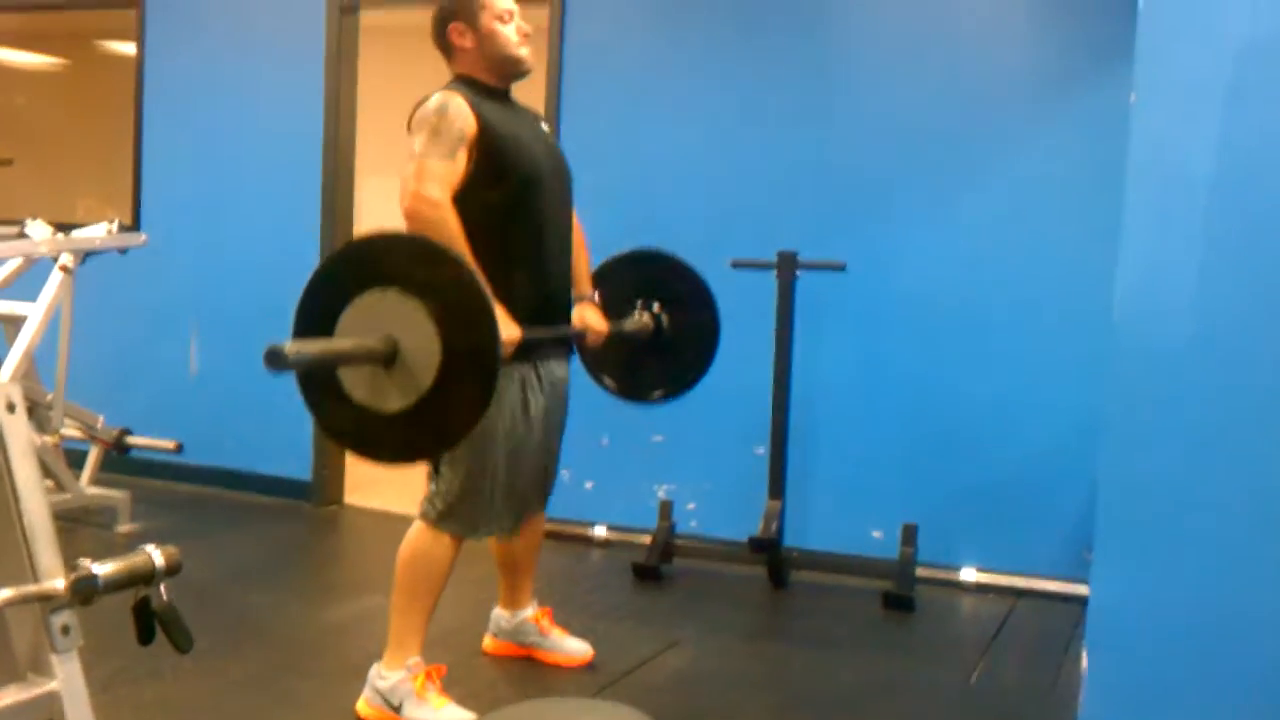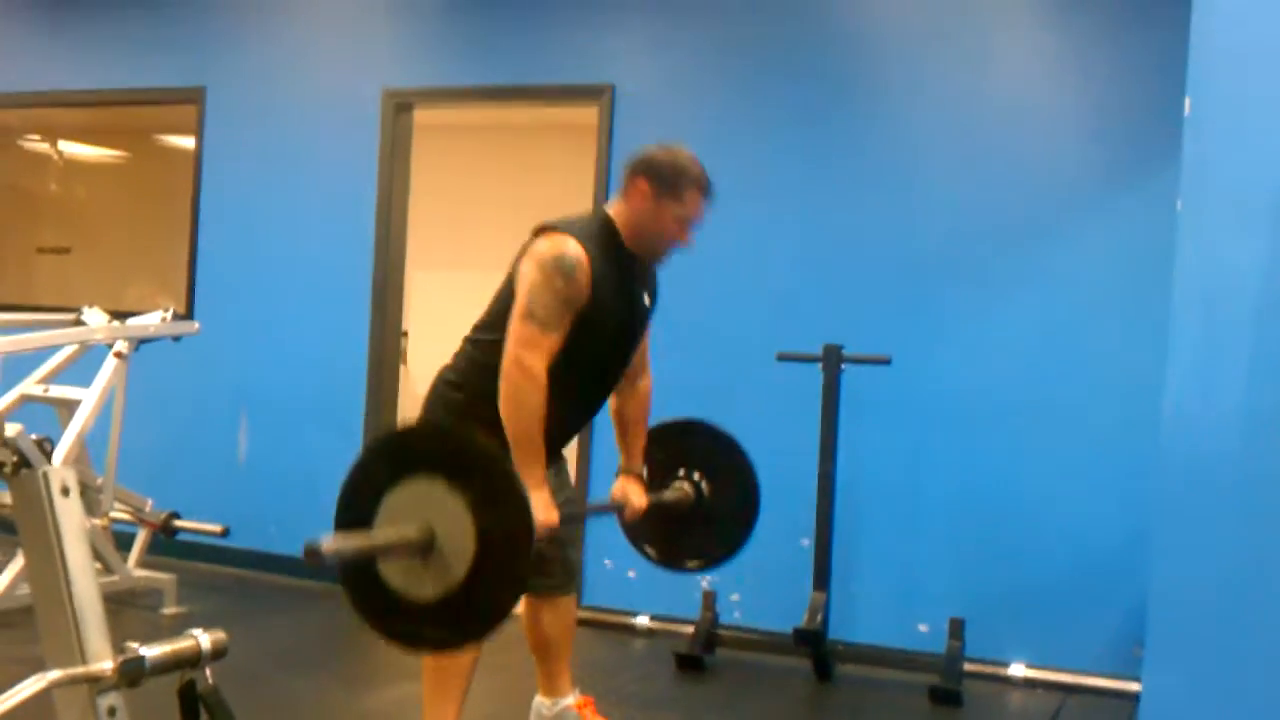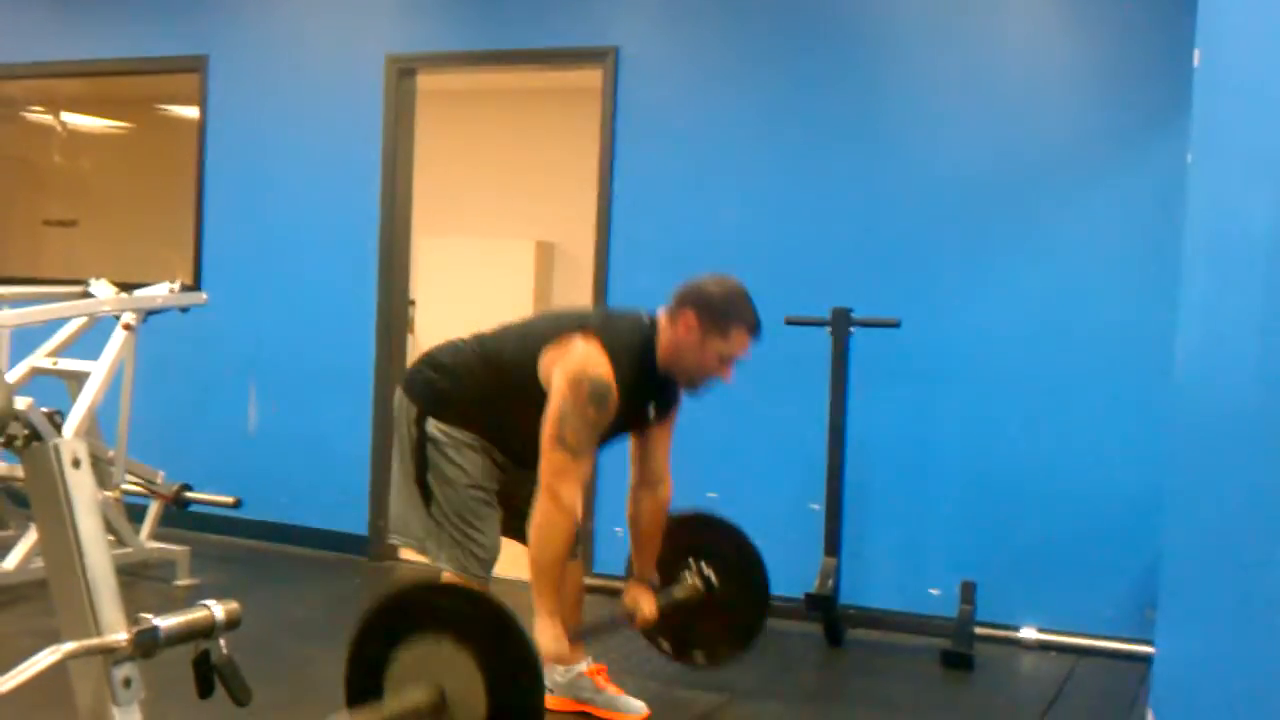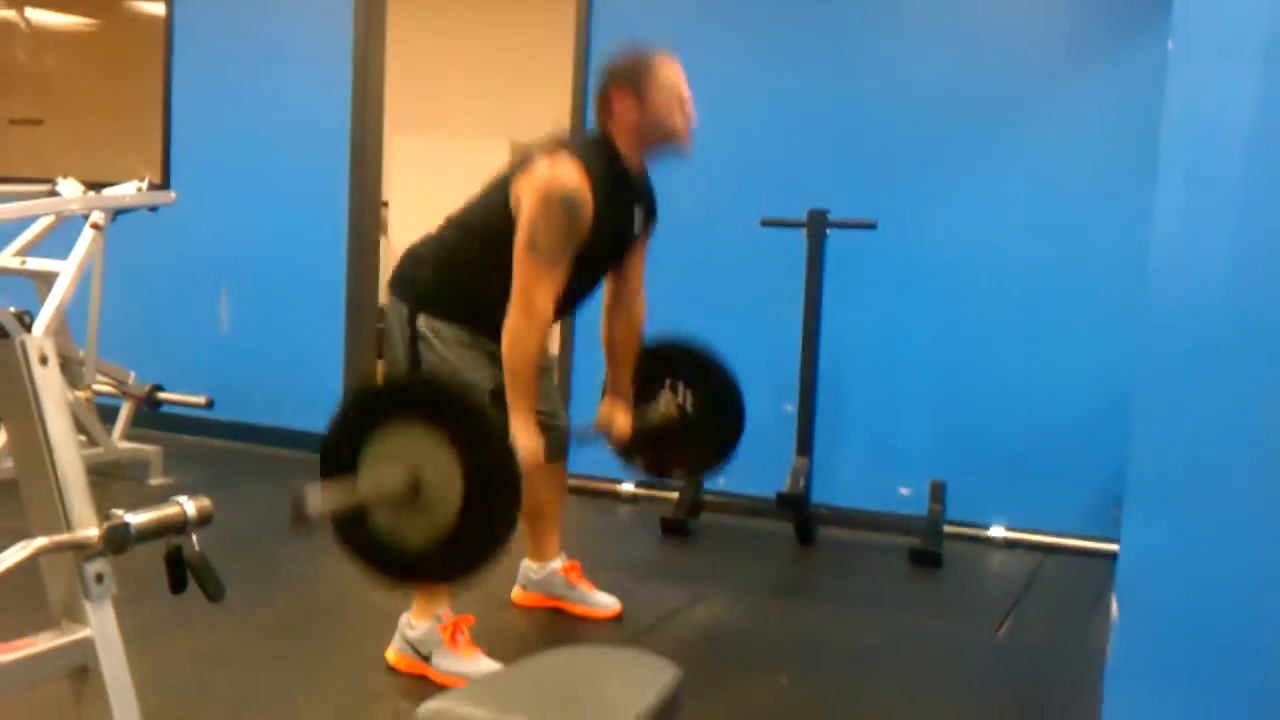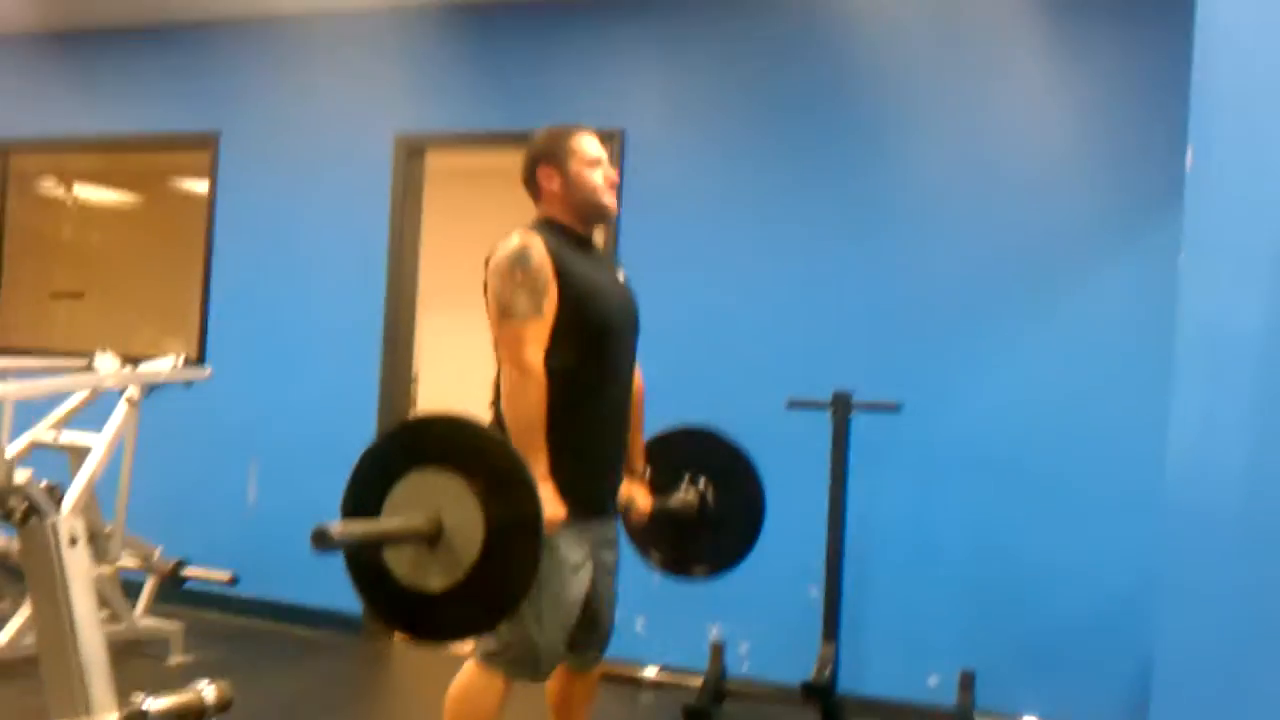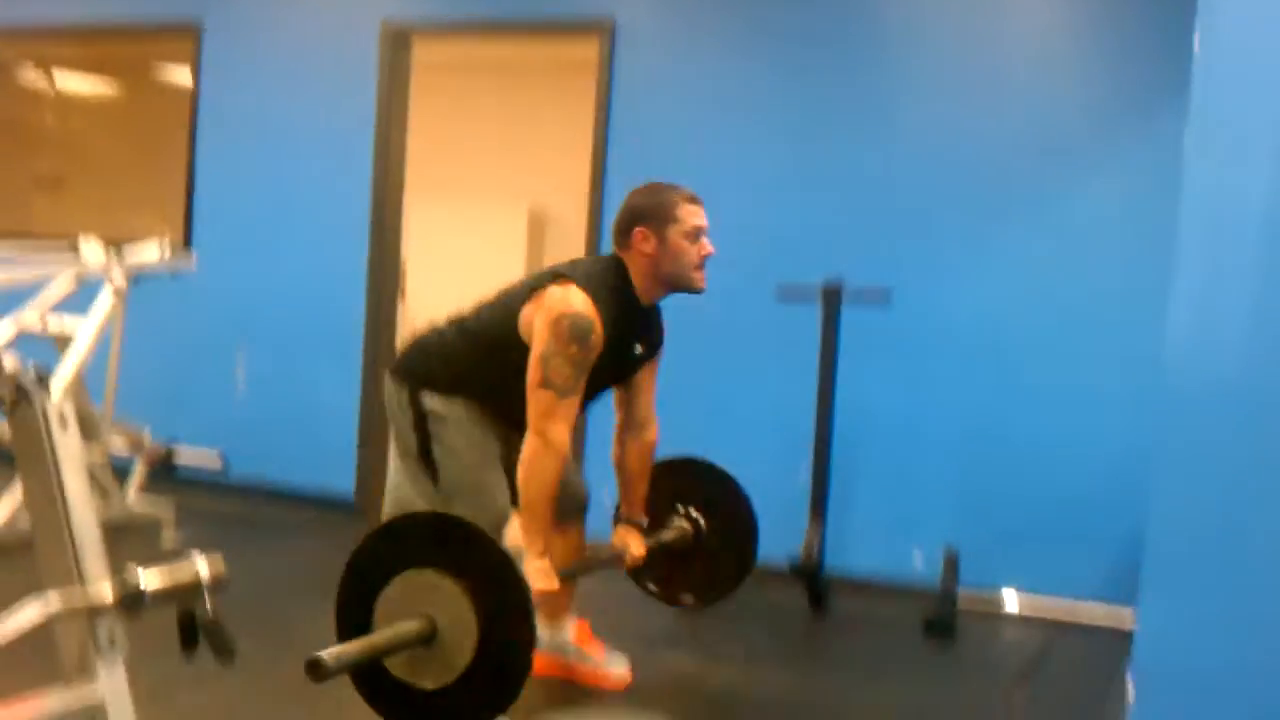
dt=0.5s
person 1, frame 1
left shoulder: (526, 117)
right shoulder: (450, 110)
left elbow: (561, 215)
right elbow: (424, 203)
left wrist: (587, 301)
right wrist: (486, 308)
left hip: (542, 342)
right hip: (491, 344)
left knee: (528, 494)
right knee: (457, 507)
left ankle: (517, 617)
person 1, frame 2
left shoulder: (640, 276)
right shoulder: (566, 255)
left elbow: (632, 380)
right elbow: (523, 366)
left wrist: (631, 471)
right wrist: (529, 485)
left hip: (538, 446)
right hip: (477, 436)
left knee: (557, 577)
person 1, frame 3
left shoulder: (663, 380)
right shoulder: (597, 367)
left elbow: (652, 487)
right elbow: (557, 495)
left wrist: (644, 582)
right wrist: (545, 619)
left hip: (503, 421)
right hip: (443, 413)
left knee: (566, 538)
right knee: (469, 559)
left ankle: (571, 676)
person 1, frame 4
left shoulder: (638, 196)
right shoulder: (567, 180)
left elbow: (626, 305)
right elbow: (530, 304)
left wrist: (619, 396)
right wrist: (517, 424)
left hip: (493, 314)
right hip: (438, 312)
left knee: (551, 438)
left ankle: (544, 571)
right ankle: (423, 630)
person 1, frame 5
left shoulder: (603, 266)
right shoulder: (525, 254)
left elbow: (628, 378)
right elbow: (522, 370)
left wrist: (636, 475)
right wrist: (537, 485)
left hip: (592, 500)
right hip: (544, 497)
left knee: (585, 647)
right knee: (510, 652)
person 1, frame 6
left shoulder: (645, 323)
right shoulder: (577, 308)
left elbow: (638, 429)
right elbow: (549, 435)
left wrist: (632, 520)
right wrist: (531, 552)
left hip: (498, 399)
right hip: (437, 388)
left knee: (567, 505)
right knee: (479, 523)
left ankle: (560, 637)
